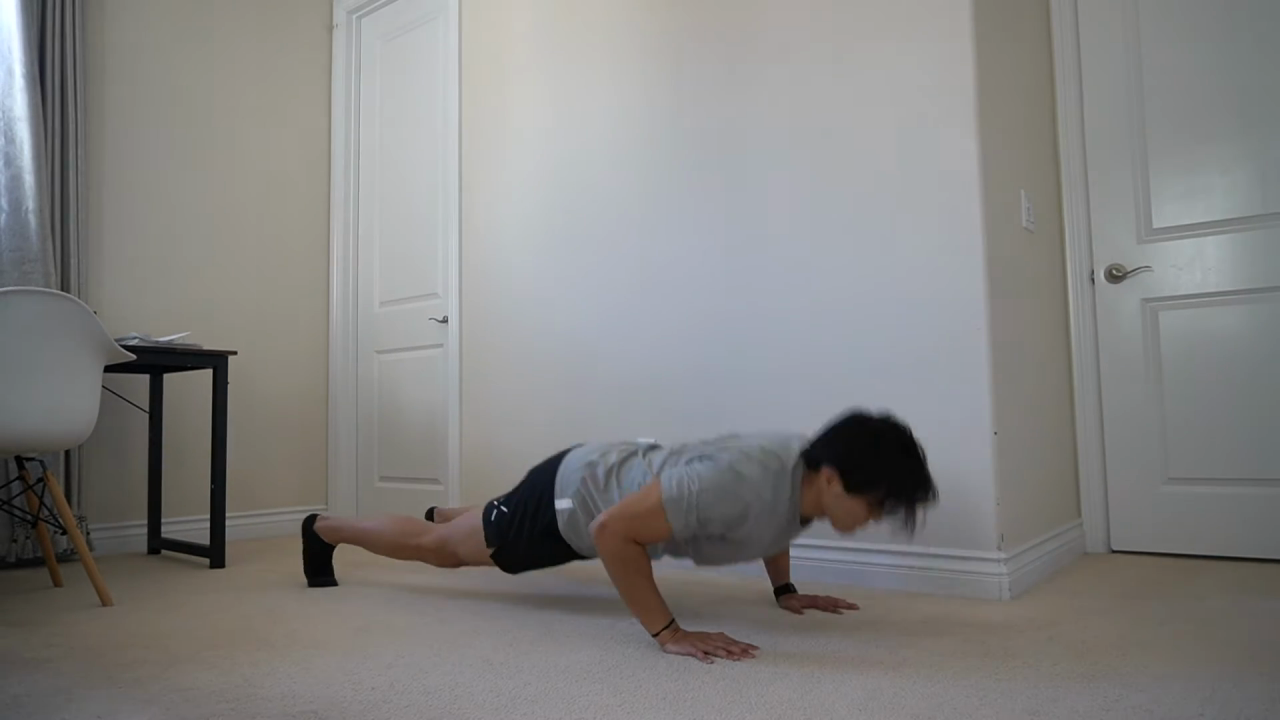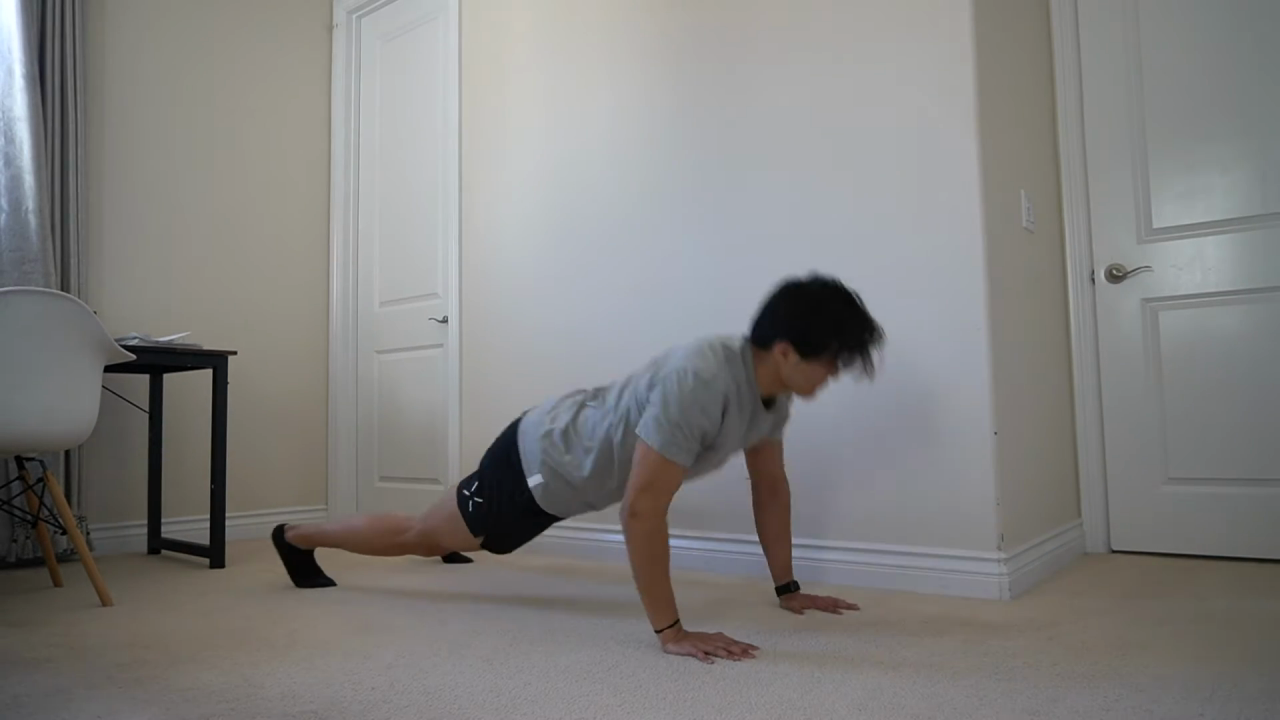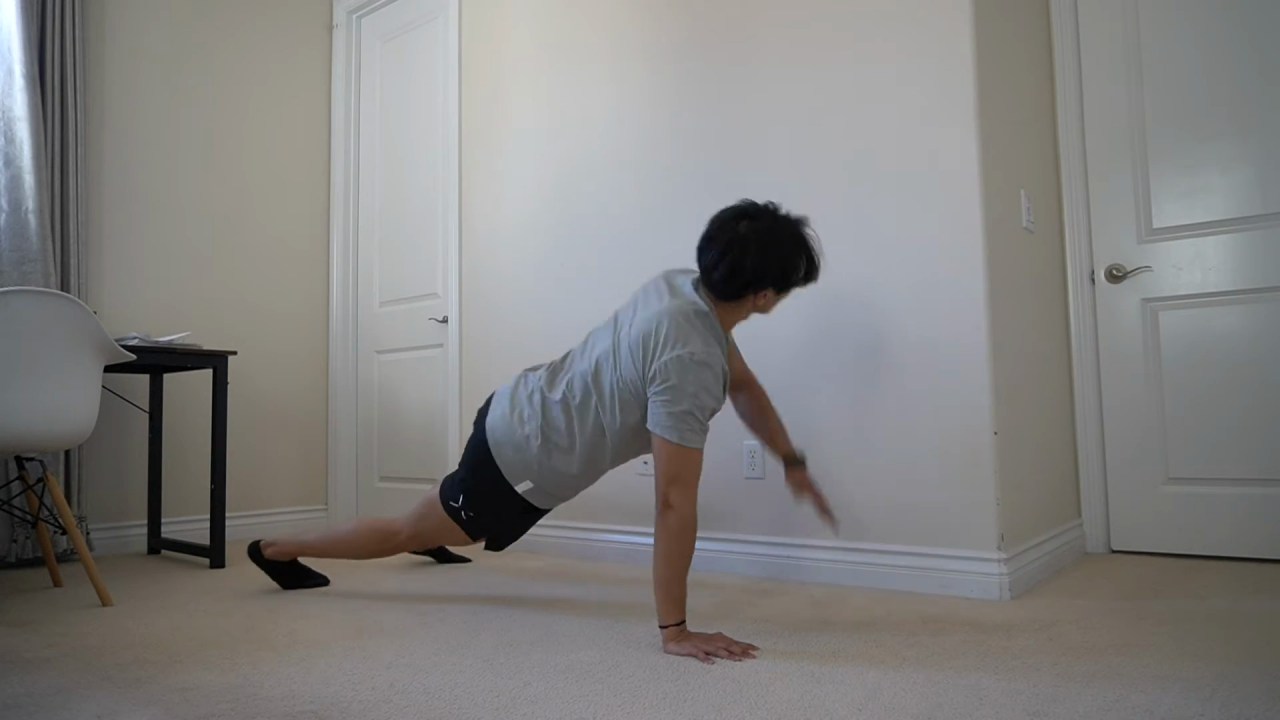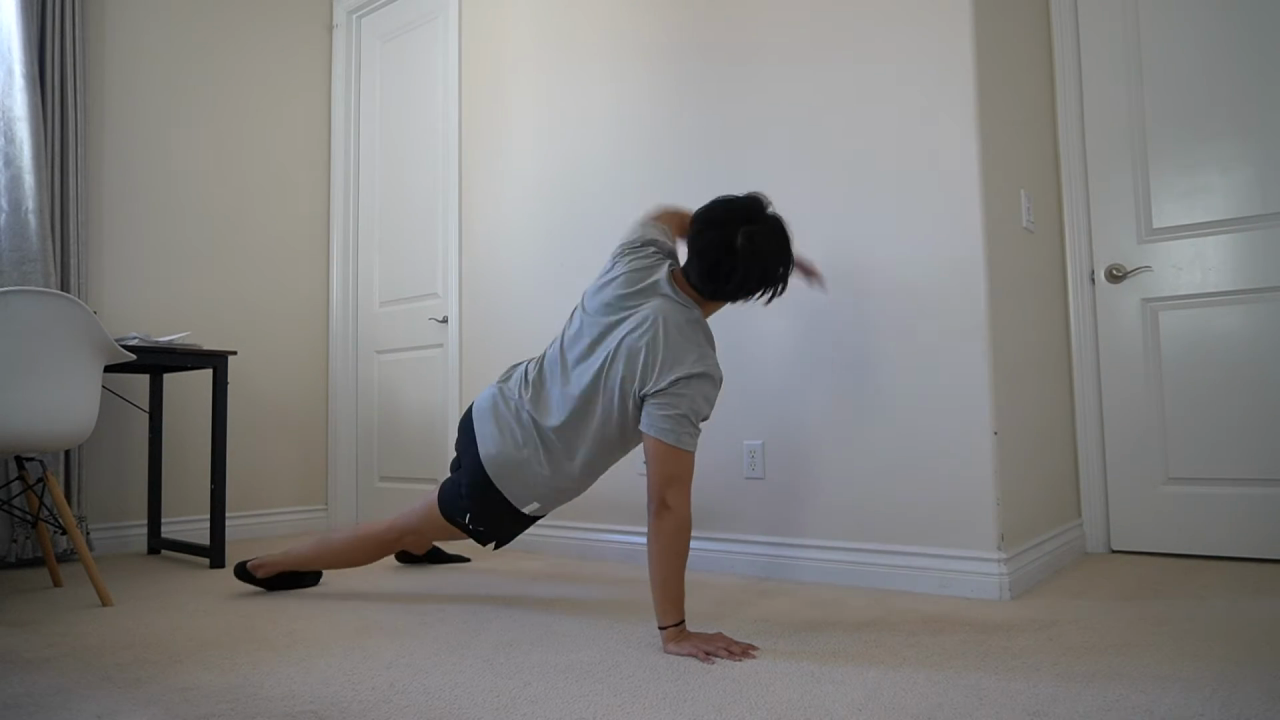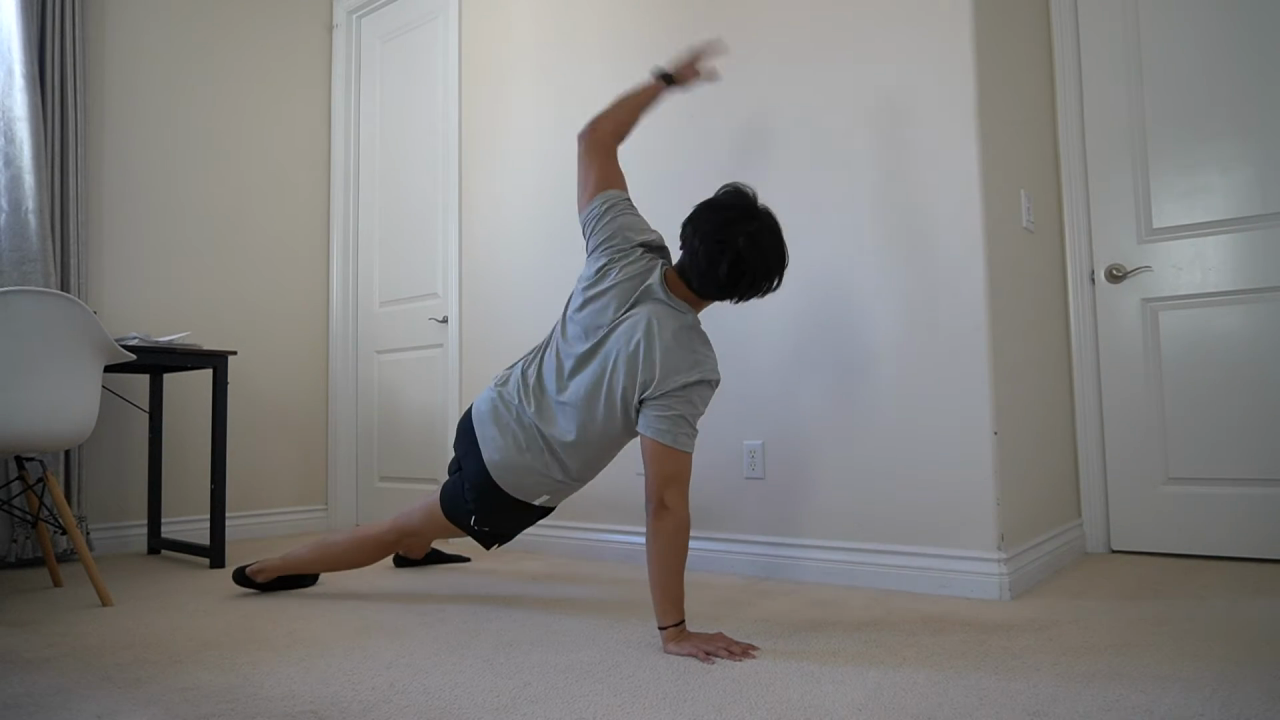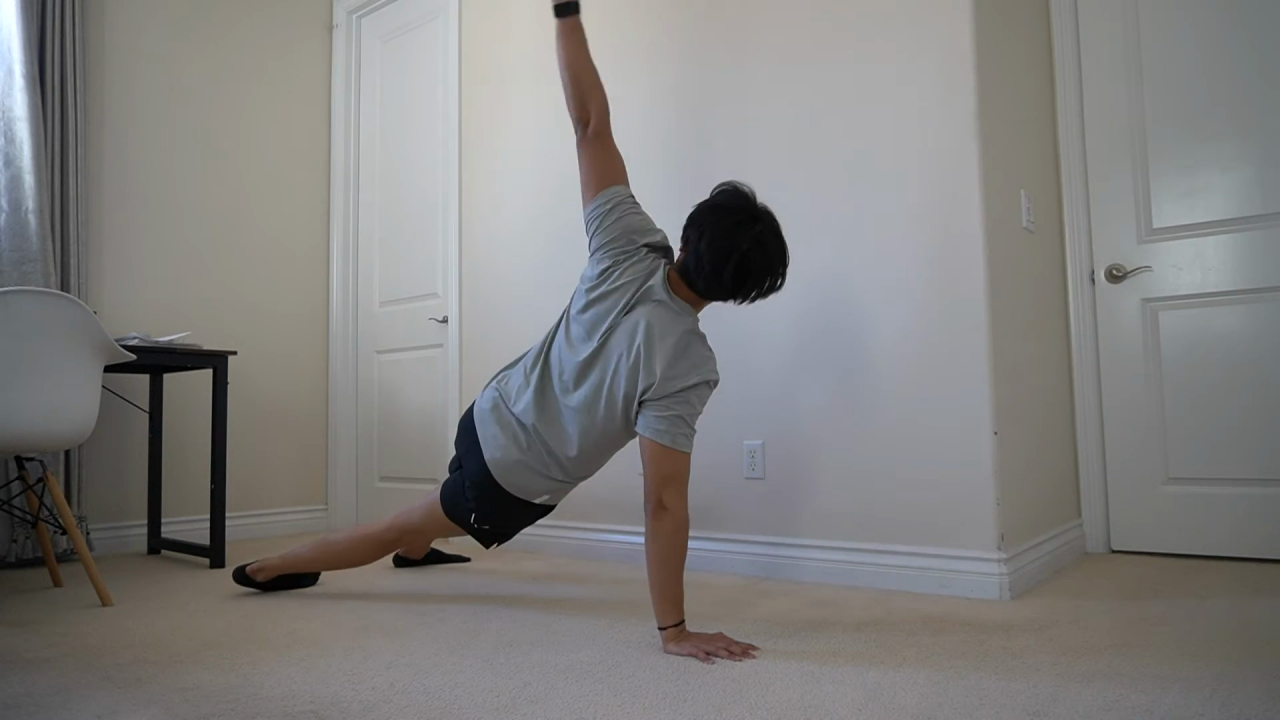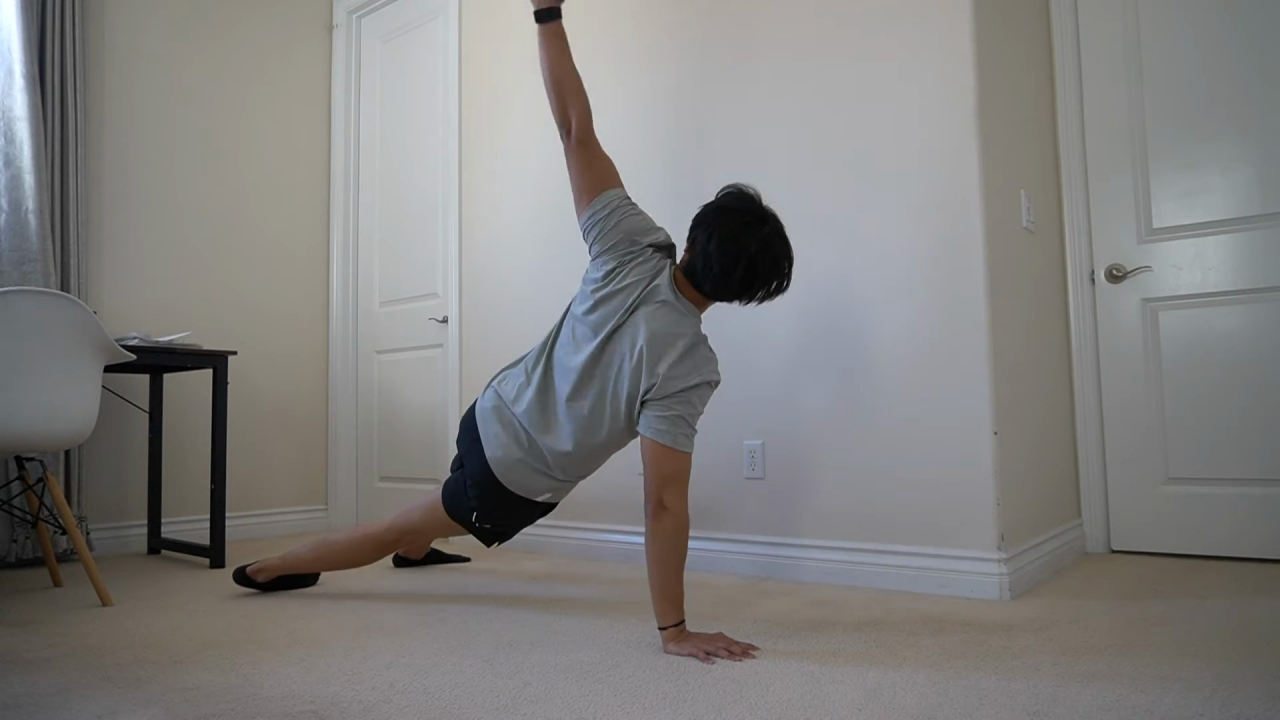
dt=0.2s
person 1, frame 1
left shoulder: (807, 461)
right shoulder: (743, 485)
right elbow: (612, 528)
left wrist: (786, 591)
right wrist: (666, 629)
left hip: (604, 472)
right hip: (573, 497)
right knee: (438, 548)
left ankle: (447, 513)
right ankle: (325, 528)
person 1, frame 2
left shoulder: (766, 388)
right shoulder: (701, 385)
left elbow: (771, 481)
right elbow: (644, 512)
left wrist: (788, 588)
right wrist: (669, 630)
left hip: (566, 437)
right hip: (540, 465)
right knee: (419, 535)
left ankle: (443, 518)
right ankle: (298, 538)
person 1, frame 3
left shoulder: (680, 285)
right shoulder: (692, 361)
left elbow: (740, 380)
right elbow: (674, 502)
left wrist: (792, 460)
right wrist: (674, 629)
left hip: (520, 409)
right hip: (519, 460)
right knee: (406, 533)
left ankle: (430, 535)
right ankle: (276, 551)
person 1, frame 4
left shoulder: (640, 258)
right shoulder: (689, 371)
left elbow: (665, 215)
right elbow: (668, 502)
left wrist: (767, 251)
right wrist: (673, 630)
left hip: (493, 415)
right hip: (515, 477)
right knee: (407, 529)
left ankle: (417, 546)
right ankle: (267, 565)
person 1, frame 5
left shoulder: (625, 257)
right shoulder: (684, 369)
left elbow: (593, 136)
right elbow: (666, 504)
left wrist: (665, 79)
right wrist: (673, 631)
left hip: (489, 419)
right hip: (515, 484)
right knee: (401, 530)
left ankle: (415, 551)
right ankle: (264, 569)
person 1, frame 6
left shoulder: (628, 254)
right shoulder: (685, 369)
left elbow: (590, 124)
right elbow: (664, 502)
right wrist: (673, 630)
left hip: (492, 418)
right hip: (518, 479)
right knee: (402, 528)
left ankle: (416, 551)
right ankle: (265, 571)
person 1, frame 7
left shoulder: (631, 254)
right shoulder: (686, 368)
left elbow: (575, 130)
right elbow: (664, 503)
right wrist: (674, 630)
left hip: (493, 414)
right hip: (519, 477)
right knee: (402, 528)
left ankle: (415, 550)
right ankle: (264, 570)
